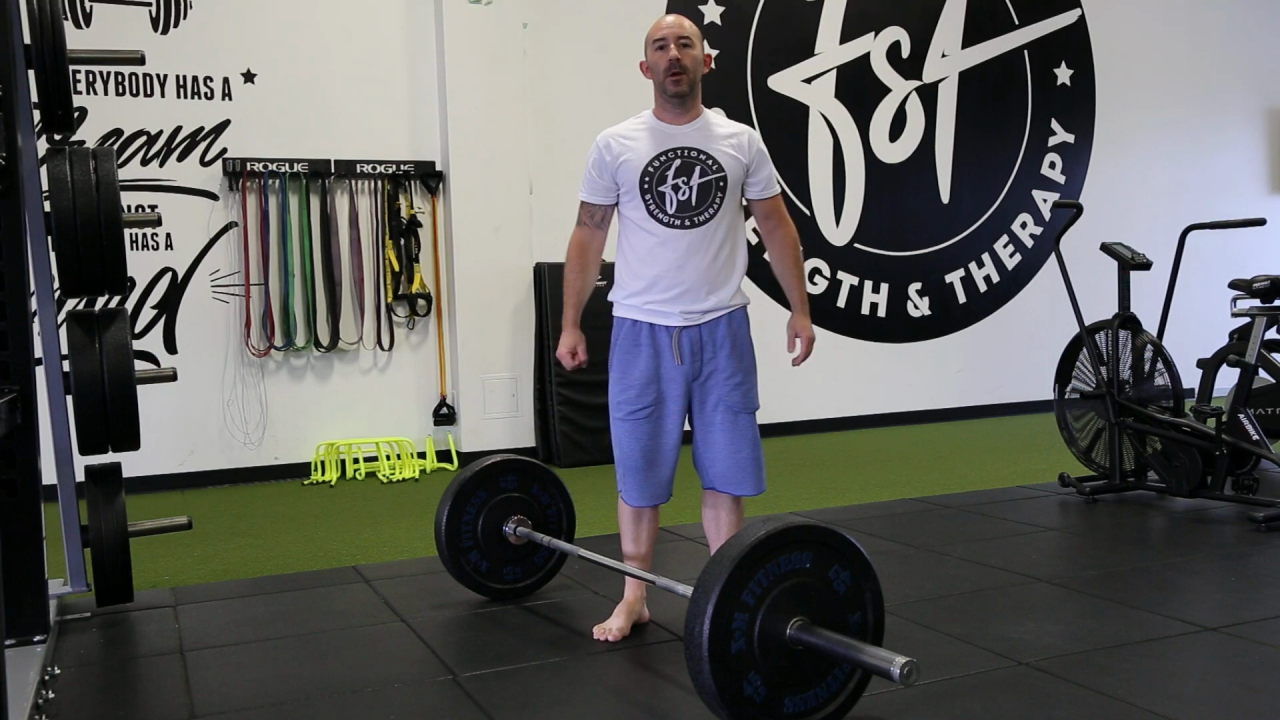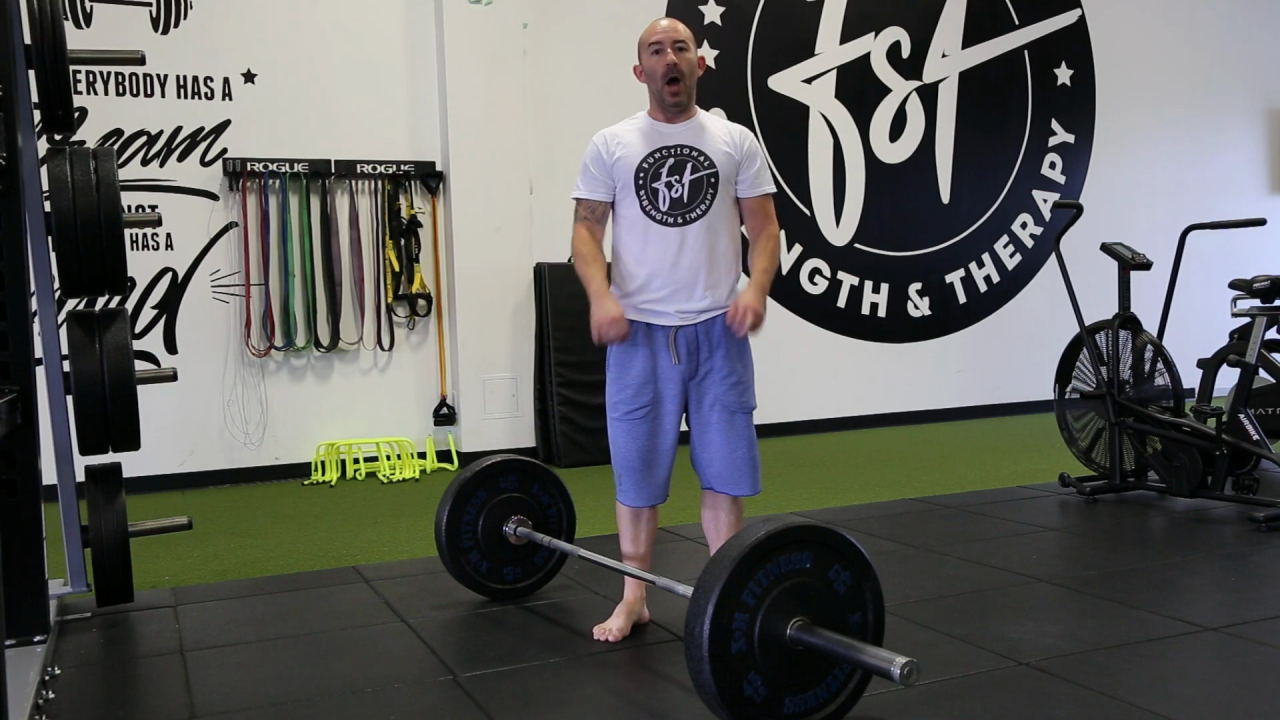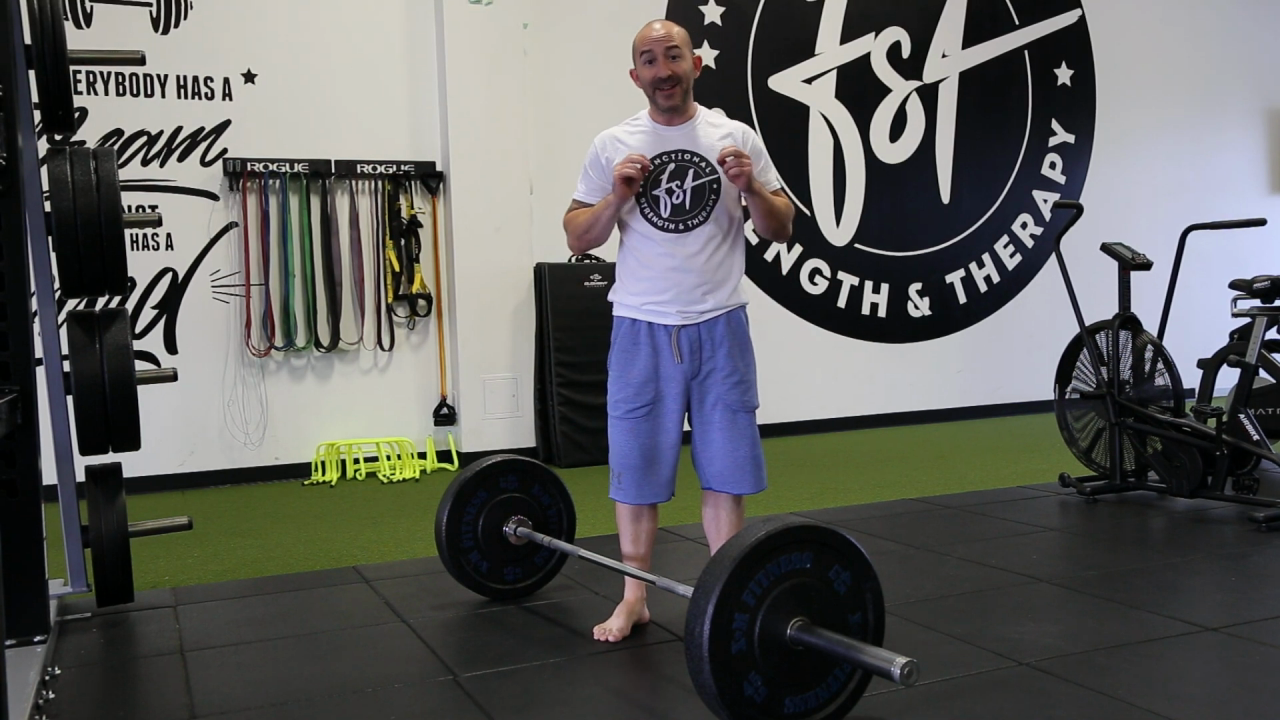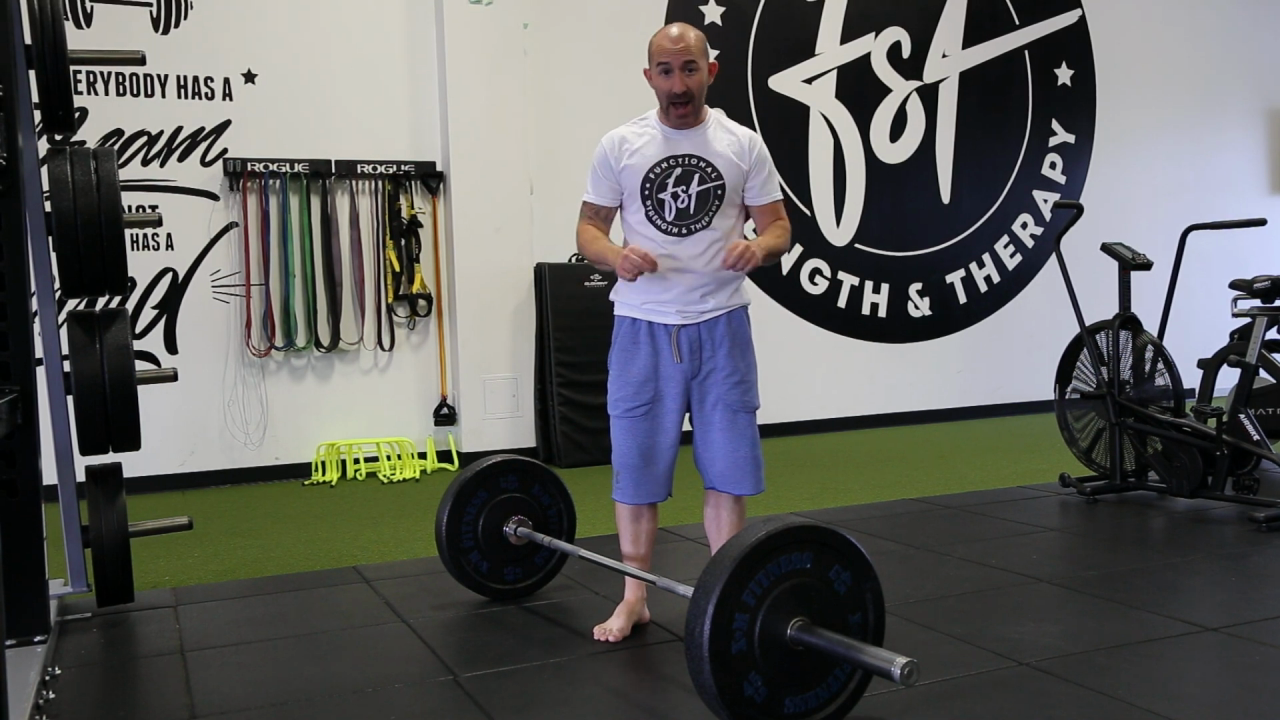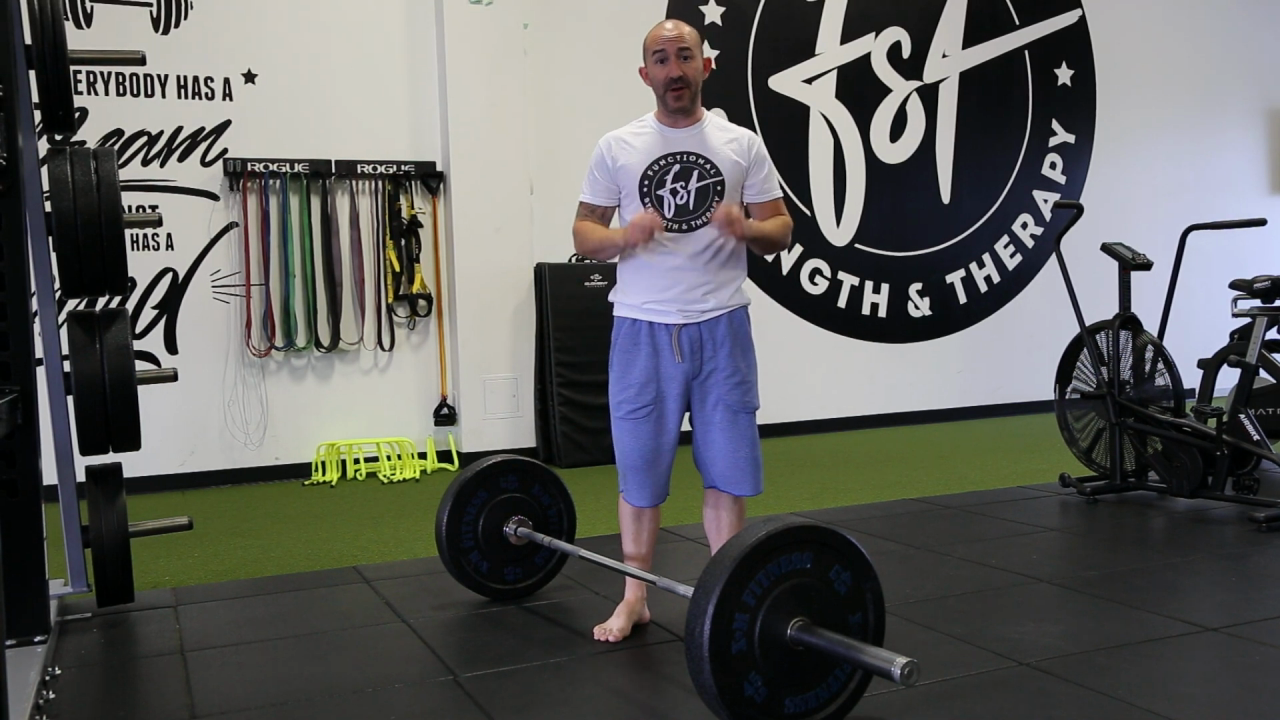
dt=0.5s
person 1, frame 1
left shoulder: (741, 142)
right shoulder: (615, 144)
left elbow: (776, 229)
right elbow: (588, 239)
left wrist: (800, 310)
right wrist: (570, 324)
left hip: (721, 327)
right hip: (643, 330)
left knee: (726, 468)
right knee: (639, 468)
right ankle: (634, 598)
person 1, frame 2
left shoulder: (736, 141)
right shoulder: (610, 144)
left elbow: (763, 228)
right elbow: (586, 229)
left wrist: (755, 290)
right wrist: (601, 296)
left hip: (717, 328)
right hip: (639, 330)
left knee: (724, 467)
right knee: (636, 466)
right ankle: (634, 596)
person 1, frame 3
left shoulder: (736, 137)
right shoulder: (612, 145)
left elbow: (781, 228)
right elbow: (577, 237)
left wrist: (750, 188)
right wrist: (617, 197)
left hip: (719, 325)
right hip: (642, 328)
left knee: (725, 465)
right knee: (636, 464)
right ankle: (633, 597)
person 1, frame 4
left shoulder: (743, 144)
right shoulder: (620, 145)
left elbow: (780, 227)
right elbow: (588, 227)
left wrist: (756, 249)
right wrist: (616, 257)
left hip: (720, 327)
right hip: (642, 327)
left knee: (726, 465)
right knee: (636, 463)
right ankle: (634, 597)
person 1, frame 5
left shoulder: (741, 144)
right shoulder: (616, 147)
left elbow: (781, 229)
right elbow: (583, 235)
left wrist: (750, 229)
right wrist: (624, 236)
left hip: (721, 326)
right hip: (642, 329)
left knee: (727, 467)
right knee: (639, 467)
right ankle: (634, 597)
